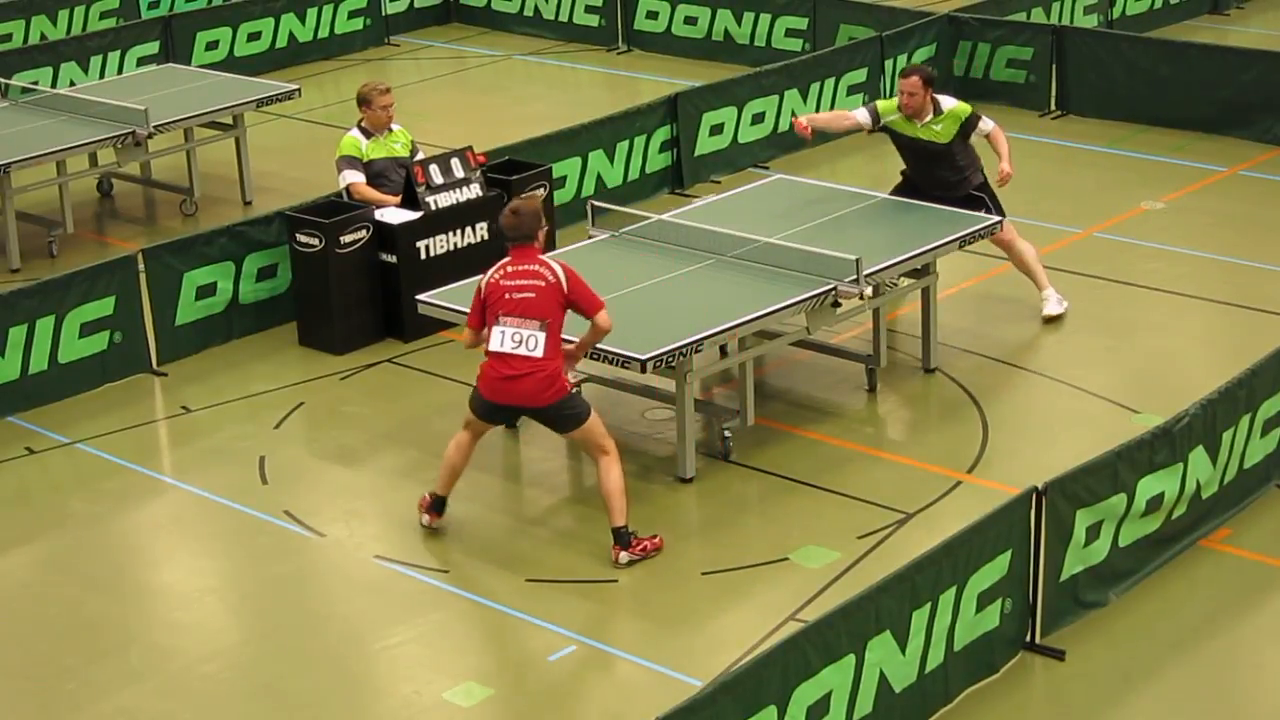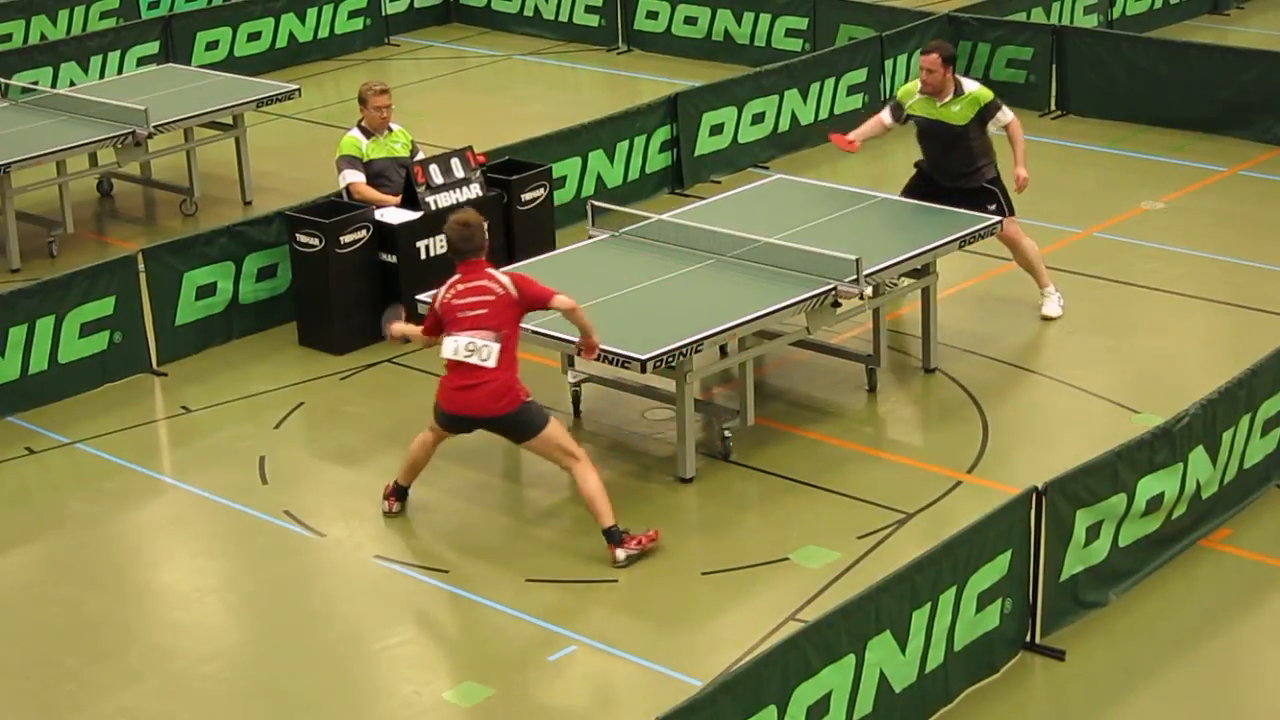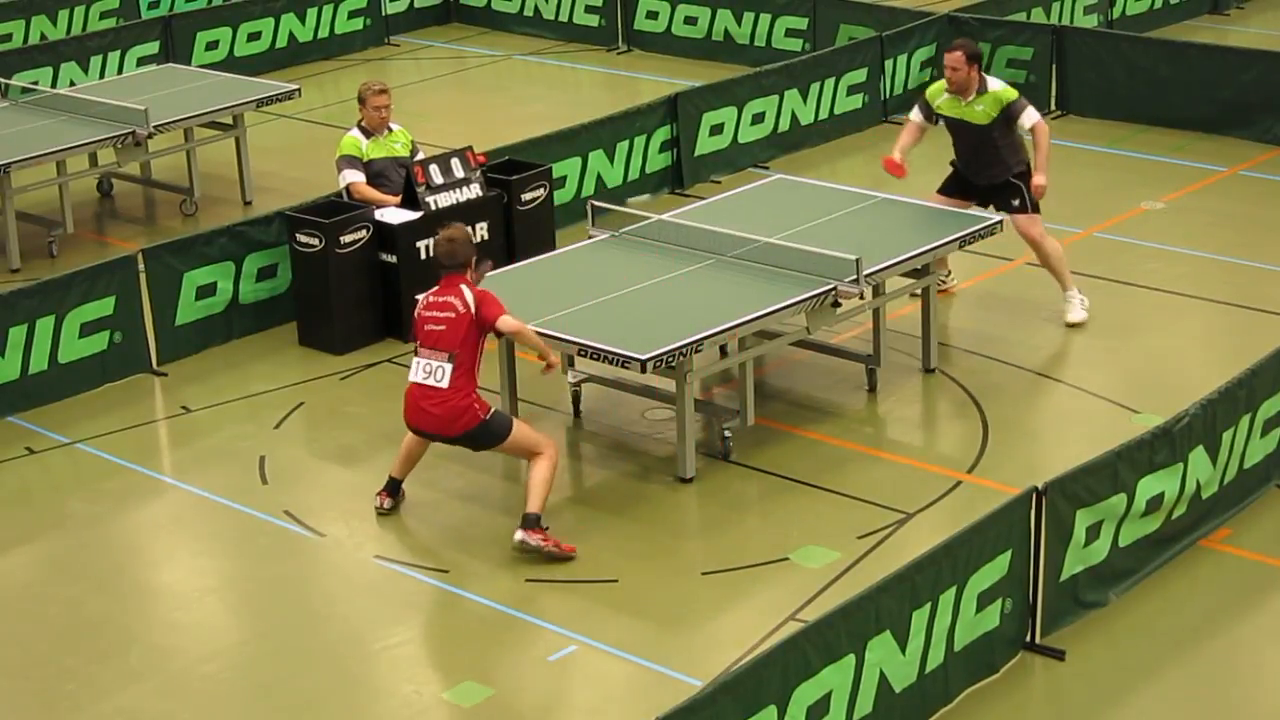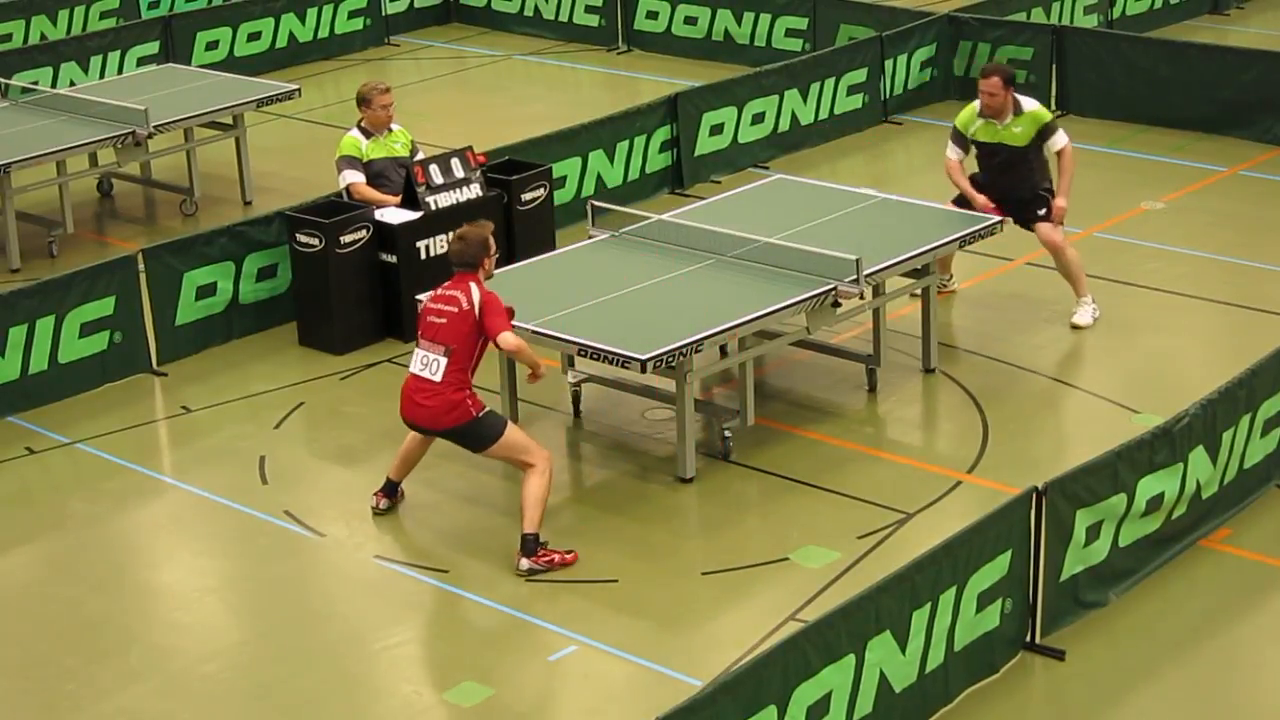
dt=0.2s
person 1, frame 1
left shoulder: (490, 279)
right shoulder: (560, 273)
left elbow: (470, 338)
right elbow: (604, 323)
right wrist: (580, 349)
left hip: (496, 385)
right hip: (547, 388)
left knee: (468, 432)
right knee: (606, 452)
left ankle: (434, 507)
right ankle: (624, 542)
person 1, frame 2
left shoulder: (443, 294)
right shoulder: (509, 282)
left elbow: (428, 339)
right elbow: (566, 305)
left wrist: (403, 329)
right wrist: (589, 337)
left hip: (454, 398)
right hip: (502, 401)
left knee: (435, 431)
right knee: (575, 458)
left ankle: (396, 494)
right ankle: (617, 539)
person 1, frame 3
left shoulder: (425, 303)
right shoulder: (477, 298)
right elbow: (509, 326)
right wrist: (546, 352)
left hip: (416, 409)
right hip: (461, 416)
right knee: (545, 451)
left ankle: (389, 492)
right ankle: (530, 528)
person 1, frame 4
left shoulder: (434, 296)
right shoulder: (484, 297)
right elbow: (509, 343)
right wrist: (537, 364)
left hip: (411, 402)
right hip: (452, 409)
left knee: (424, 429)
right knee: (539, 461)
left ankle: (386, 493)
right ankle: (530, 551)
person 2, frame 1
left shoulder: (955, 111)
right shoulder: (889, 111)
left elbow: (992, 129)
right elbow: (849, 118)
left wrist: (1005, 162)
right wrist: (810, 120)
left hip: (967, 186)
right hip: (921, 184)
left knee: (1007, 238)
left ankle: (1049, 294)
person 2, frame 2
left shoulder: (976, 95)
right shoulder: (909, 95)
left elbow: (1012, 124)
right elbow: (883, 121)
left wrist: (1020, 166)
right wrist: (852, 137)
left hip: (978, 177)
right hip: (934, 175)
left knee: (1011, 234)
left ankle: (1049, 291)
person 2, frame 3
left shoulder: (1000, 95)
right shoulder: (937, 94)
left elbow: (1039, 127)
right elbow: (916, 122)
left wrist: (1040, 173)
right wrist: (898, 151)
left hip: (1009, 175)
right hip: (967, 173)
left knee: (1033, 234)
left ankle: (1074, 296)
right ankle: (943, 276)
person 2, frame 4
left shoulder: (1035, 114)
right shoulder: (968, 117)
left elbow: (1065, 150)
right elbow: (952, 162)
left wrist: (1061, 195)
right wrist: (973, 195)
left hip: (1033, 189)
right hip: (991, 188)
left knee: (1054, 241)
left ankle: (1086, 302)
right ankle: (943, 279)
